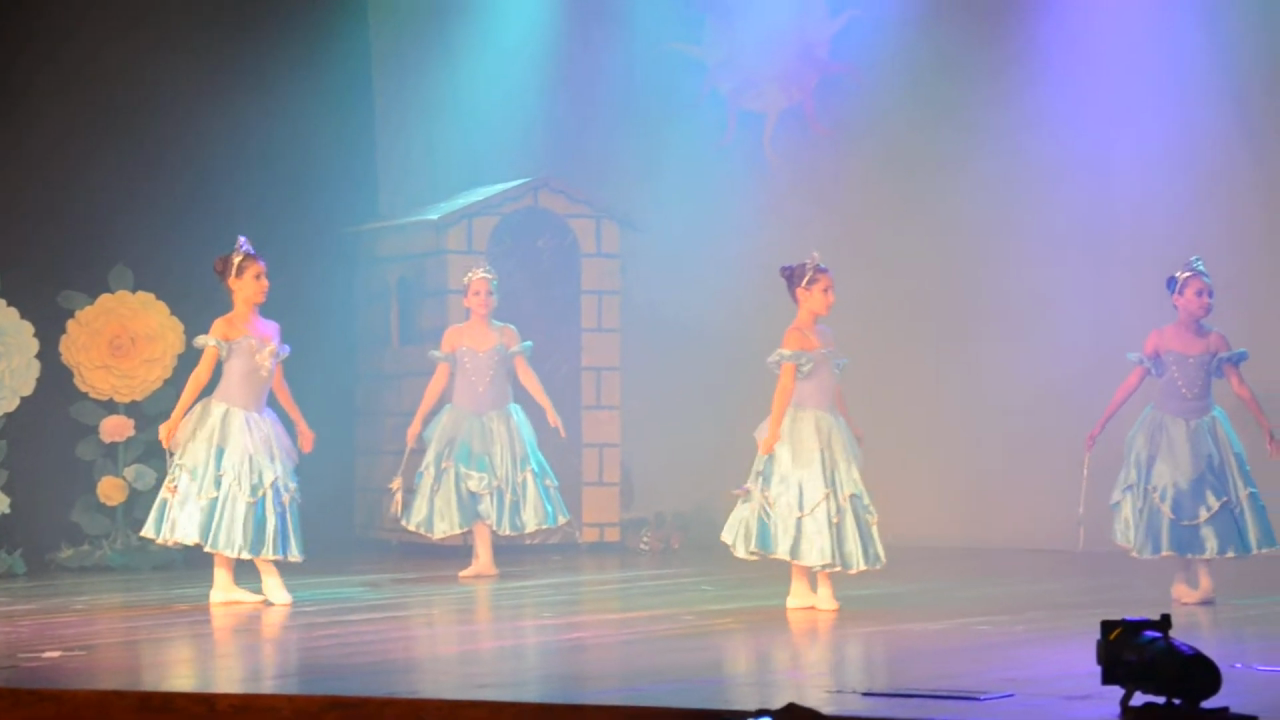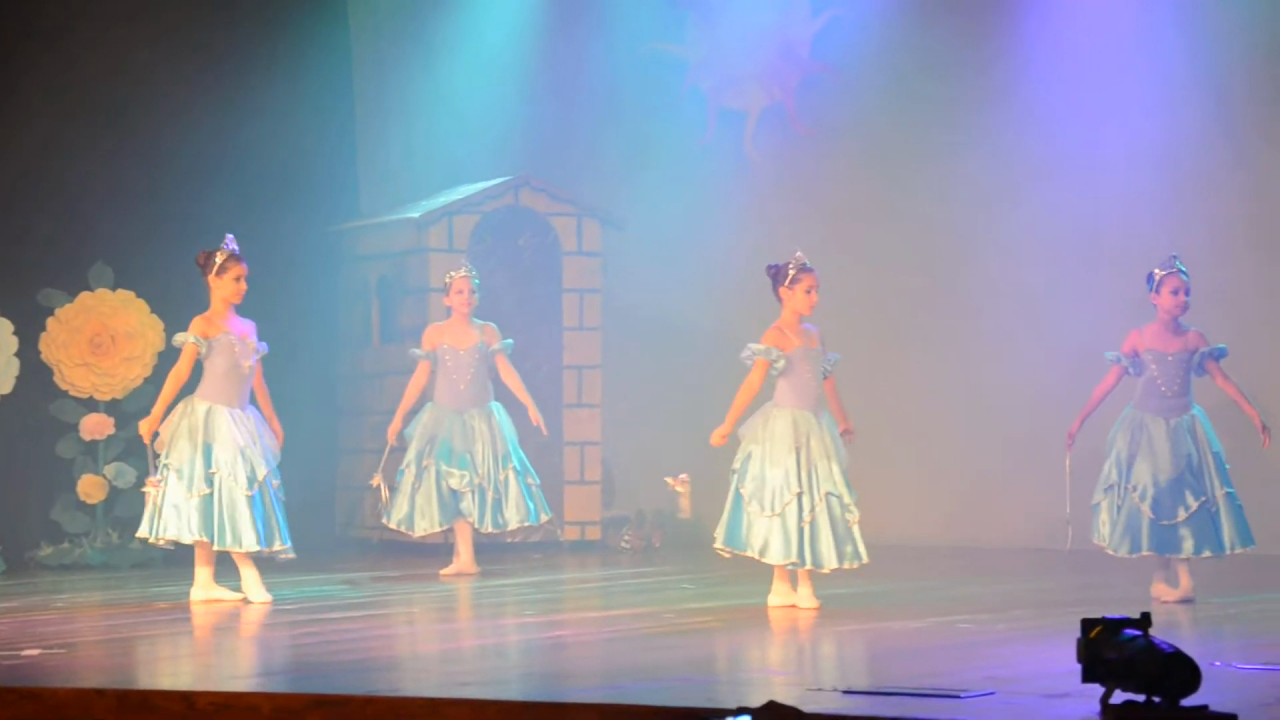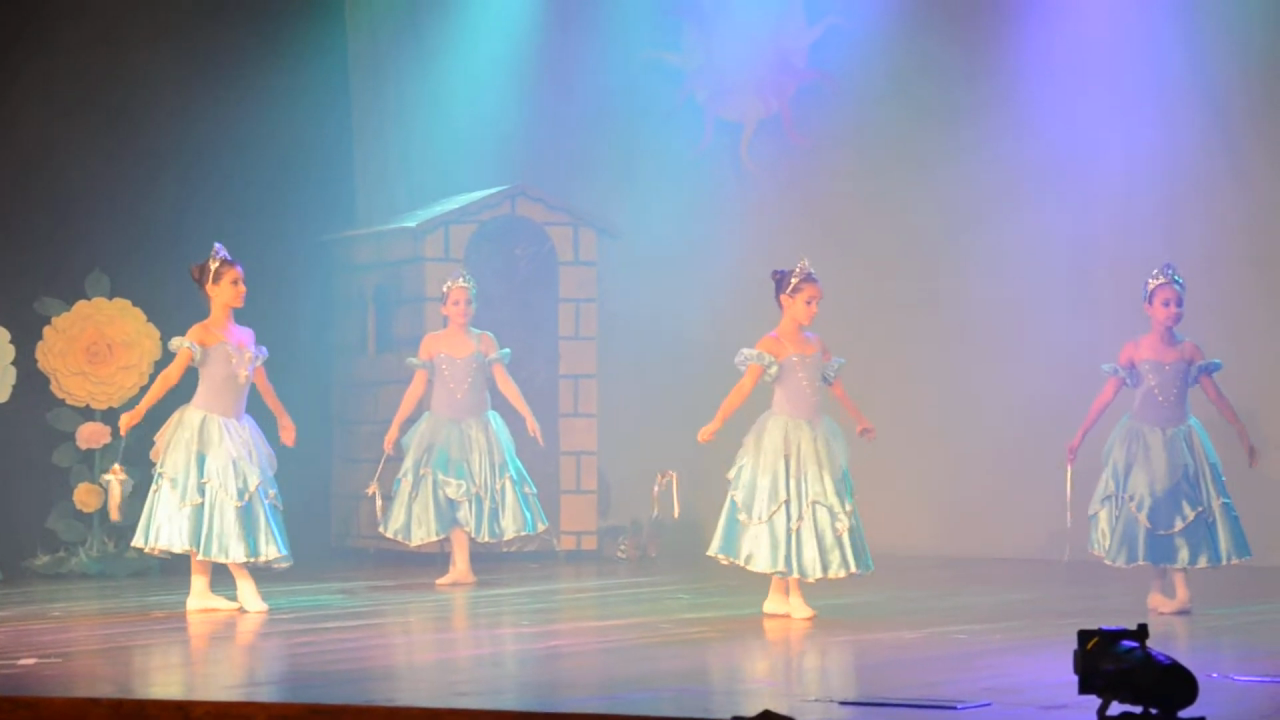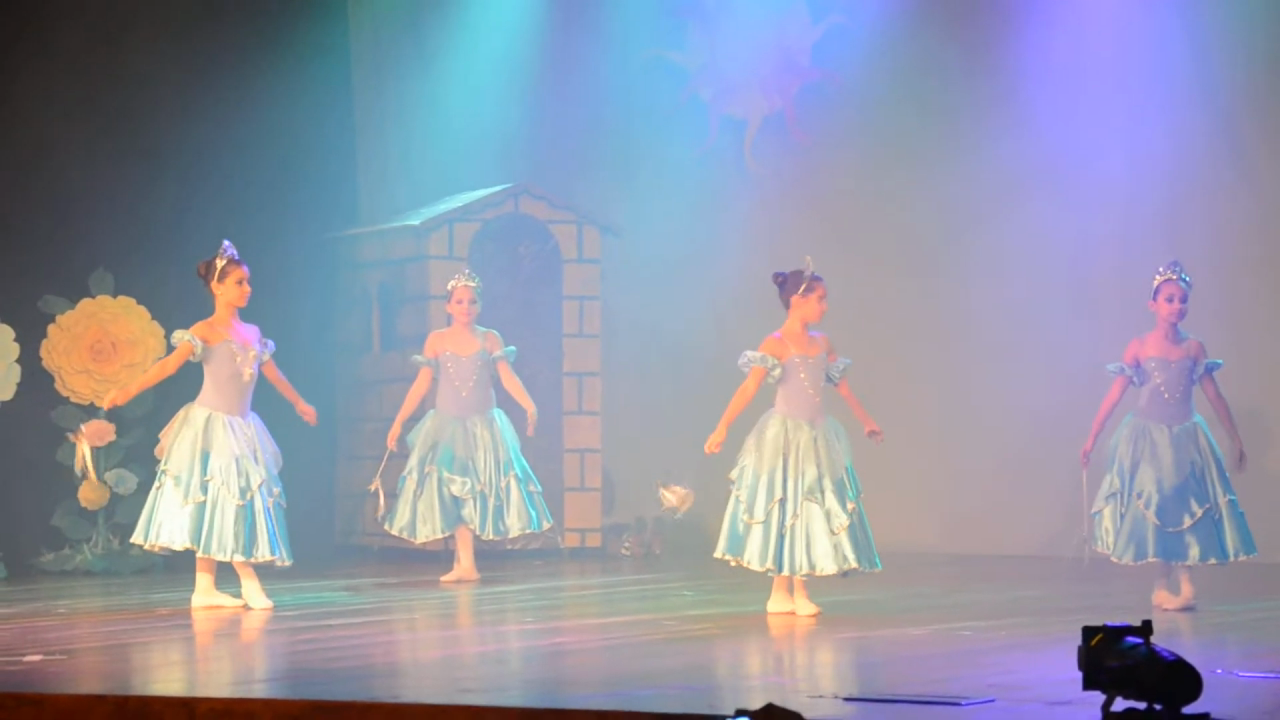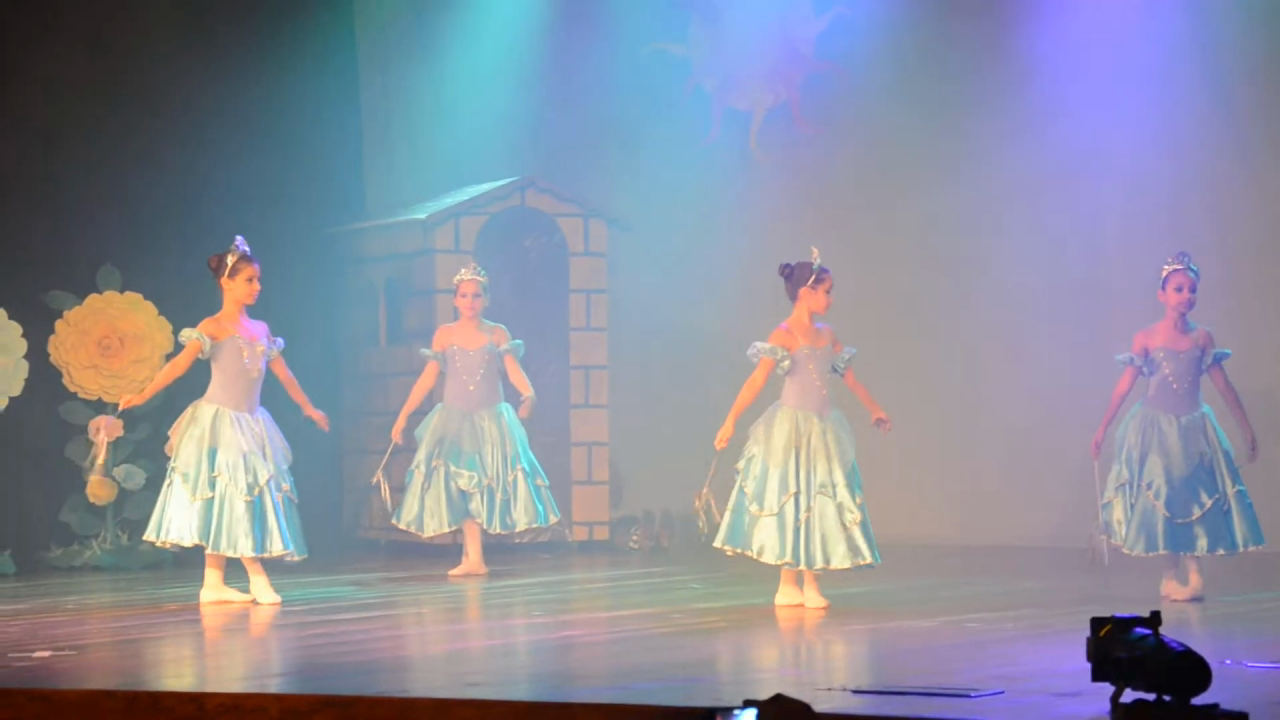
dt=0.3s
person 1, frame 1
left shoulder: (272, 328)
right shoulder: (224, 326)
left elbow: (278, 381)
right elbow: (202, 374)
left wrist: (300, 423)
right wrist: (175, 419)
left hip: (259, 422)
right hip: (227, 420)
left knee: (246, 499)
right knee: (230, 498)
left ankle: (224, 585)
person 1, frame 2
left shoulder: (248, 326)
right shoulder: (203, 324)
right elbow: (181, 371)
left wrist: (272, 421)
right wrist: (155, 415)
left hip: (242, 419)
right hip: (209, 418)
left knee: (227, 499)
right knee: (218, 495)
left ankle: (204, 582)
right ankle: (248, 574)
person 1, frame 3
left shoulder: (247, 334)
right shoulder: (201, 333)
left elbow: (262, 382)
right elbow: (172, 374)
left wrist: (283, 418)
right wrist: (138, 411)
left hip: (238, 429)
right hip: (206, 427)
left knee: (220, 507)
right knee: (212, 505)
left ankle: (200, 591)
right ankle: (244, 584)
person 1, frame 4
left shoulder: (253, 333)
right shoulder: (205, 330)
left elbow: (272, 373)
right elbow: (170, 364)
left wrist: (299, 403)
right wrist: (129, 391)
left hip: (244, 426)
right hip: (211, 425)
left knee: (225, 506)
right knee: (216, 503)
left ankle: (205, 588)
right ankle: (249, 581)
person 1, frame 5
left shoulder: (260, 329)
right shoulder: (212, 327)
left elbow: (283, 372)
right elbow: (180, 363)
left wrist: (309, 407)
right wrist: (143, 395)
left hip: (252, 422)
right hip: (219, 421)
left knee: (243, 498)
right knee: (226, 497)
left ankle: (214, 584)
person 2, frame 1
left shoulder: (824, 334)
right shoulder: (795, 335)
right elbow: (785, 385)
left wrist: (848, 426)
right wrist: (772, 431)
left hip: (826, 429)
right hip: (803, 428)
left knee: (827, 503)
right knee: (808, 502)
left ankle: (811, 586)
right ankle: (809, 587)
person 2, frame 2
left shoulder: (813, 333)
right shoulder: (775, 335)
left elbow: (827, 381)
right elbow: (754, 381)
left wrist: (842, 421)
right wrist: (728, 423)
left hip: (813, 427)
right hip: (784, 426)
left knee: (812, 502)
right knee: (788, 501)
left ankle: (793, 585)
right ankle: (790, 585)
person 2, frame 3
left shoulder: (816, 342)
right shoulder: (771, 343)
left elbow: (835, 385)
right elbow: (745, 386)
left wrist: (860, 421)
right wrist: (717, 422)
left hip: (815, 436)
right hip: (783, 436)
left knee: (810, 508)
right knee: (784, 507)
left ankle: (789, 593)
right ankle: (784, 594)
person 2, frame 4
left shoulder: (822, 342)
right shoulder: (775, 343)
left elbow: (842, 386)
right elbow: (749, 388)
left wrist: (867, 422)
right wrist: (722, 429)
left hip: (817, 436)
right hip: (785, 435)
left knee: (814, 509)
right knee: (786, 508)
left ankle: (794, 591)
right ankle: (783, 592)
person 2, frame 5
left shoulder: (827, 334)
right shoulder: (783, 335)
left elbow: (849, 376)
right elbow: (757, 380)
left wrist: (875, 410)
right wrist: (730, 422)
left hip: (823, 428)
right hip: (792, 427)
left knee: (820, 502)
right knee: (792, 501)
left ankle: (809, 583)
right ankle: (790, 585)
person 3, frame 1
left shoulder: (1215, 340)
right shoulder: (1159, 338)
left elbow: (1239, 385)
right elbow: (1132, 383)
right wrist: (1101, 423)
left hip: (1204, 430)
right hip: (1165, 428)
left knee: (1200, 498)
right knee: (1172, 498)
left ankle: (1182, 580)
person 3, frame 2
left shoulder: (1194, 339)
right shoulder: (1137, 337)
left elbow: (1222, 379)
right elbow: (1110, 381)
left wrist: (1255, 415)
right wrist: (1079, 421)
left hip: (1183, 428)
right hip: (1145, 427)
left knee: (1181, 498)
right knee: (1151, 497)
left ankle: (1162, 579)
person 3, frame 3
left shoulder: (1189, 349)
right shoulder: (1133, 349)
left elbow: (1215, 394)
right elbow: (1107, 394)
left wrist: (1243, 435)
right wrist: (1080, 435)
left hip: (1181, 440)
right hip: (1142, 439)
left knee: (1177, 508)
right knee: (1149, 508)
left ankle: (1158, 590)
person 3, frame 4
left shoulder: (1194, 347)
right shoulder: (1138, 346)
left elbow: (1214, 395)
right elbow: (1115, 393)
left wrist: (1236, 439)
right wrist: (1092, 437)
left hip: (1186, 437)
right hip: (1147, 437)
left knee: (1182, 507)
right knee: (1154, 507)
left ankle: (1164, 587)
person 3, frame 5
left shoulder: (1202, 337)
right shoulder: (1146, 336)
left elbow: (1223, 385)
right elbow: (1125, 384)
left wrist: (1246, 428)
right wrist: (1102, 428)
left hip: (1193, 427)
right hip: (1155, 426)
left knee: (1190, 497)
right knee: (1162, 496)
left ankle: (1173, 578)
person 4, frame 1
left shoulder: (508, 333)
right shoulder: (453, 335)
left elbow: (525, 374)
right elbow: (440, 380)
left wrist: (548, 407)
right wrist: (418, 419)
left hip: (500, 420)
right hip: (463, 420)
left knee: (495, 485)
right knee: (469, 486)
left ankle: (481, 557)
right ankle: (484, 559)
person 4, frame 2
left shoulder: (488, 332)
right shoulder: (433, 333)
left elbow: (506, 371)
right elbow: (420, 377)
left wrist: (530, 405)
right wrist: (399, 416)
left hip: (481, 418)
right hip: (444, 418)
left knee: (476, 481)
right knee: (449, 484)
left ankle: (462, 554)
right ankle: (465, 557)
person 4, frame 3
left shoulder: (485, 341)
right shoulder: (431, 342)
left elbow: (504, 381)
right elbow: (417, 387)
left wrist: (527, 414)
right wrist: (395, 425)
left hip: (478, 427)
right hip: (441, 428)
left knee: (472, 493)
right knee: (447, 493)
left ankle: (458, 564)
right ankle: (461, 567)
person 4, frame 4
left shoulder: (491, 339)
right shoulder: (436, 340)
left elbow: (508, 377)
right elbow: (421, 384)
left wrist: (530, 406)
right wrist: (398, 421)
left hip: (483, 425)
right hip: (447, 425)
left knee: (478, 490)
right knee: (451, 491)
left ankle: (462, 560)
right ankle: (466, 564)
person 4, frame 5
left shoulder: (498, 333)
right shoulder: (444, 334)
left elbow: (514, 370)
right elbow: (428, 378)
left wrist: (529, 395)
right wrist: (403, 414)
left hip: (491, 419)
right hip: (454, 419)
left knee: (486, 485)
right knee: (459, 486)
left ankle: (470, 554)
right ankle: (474, 558)
